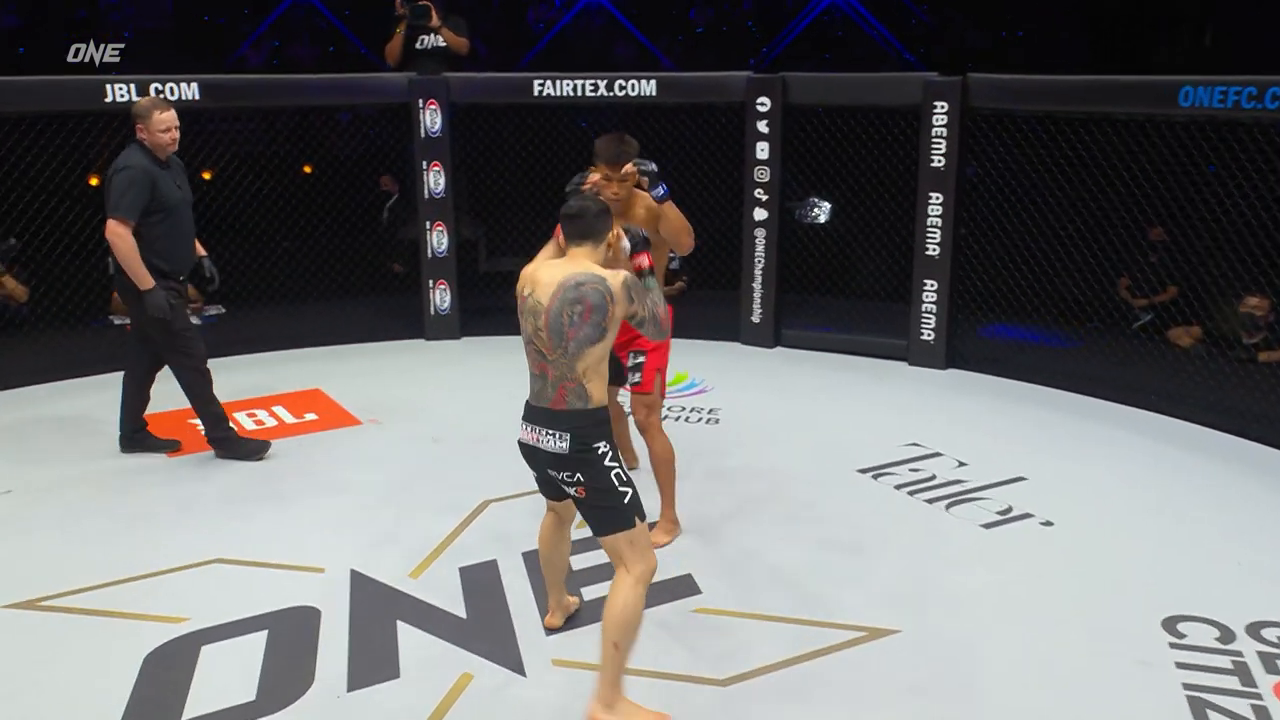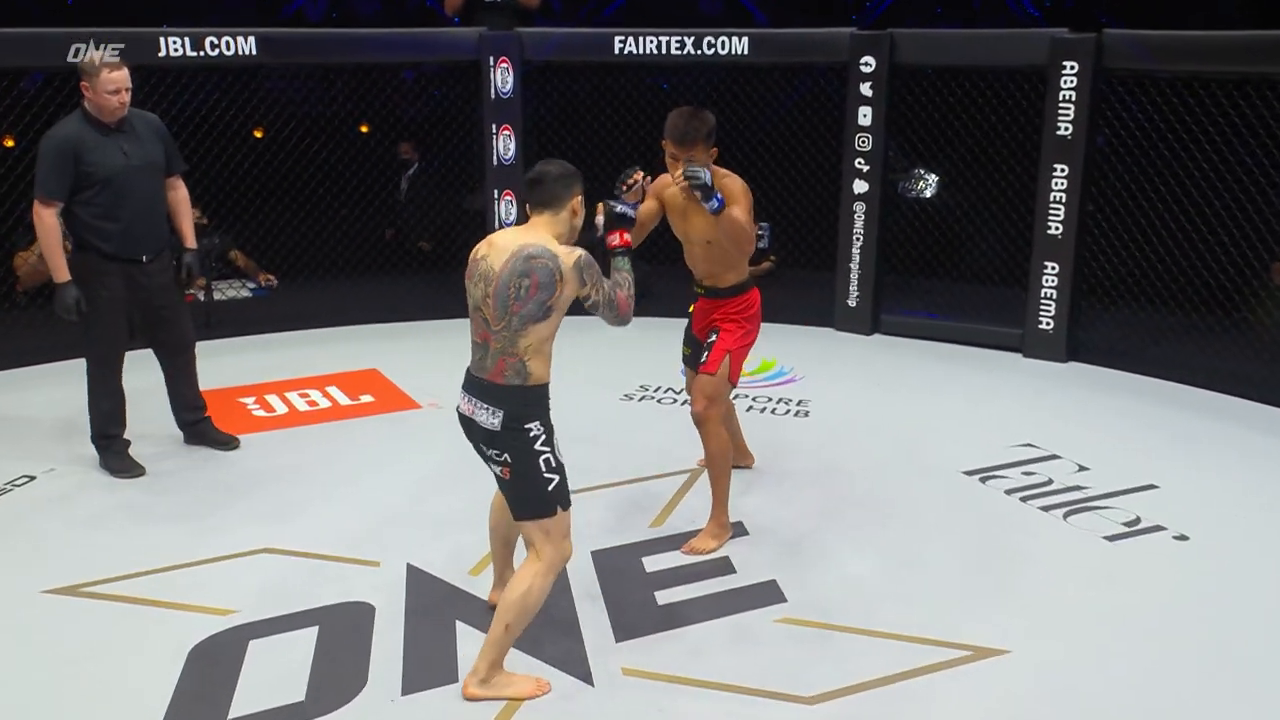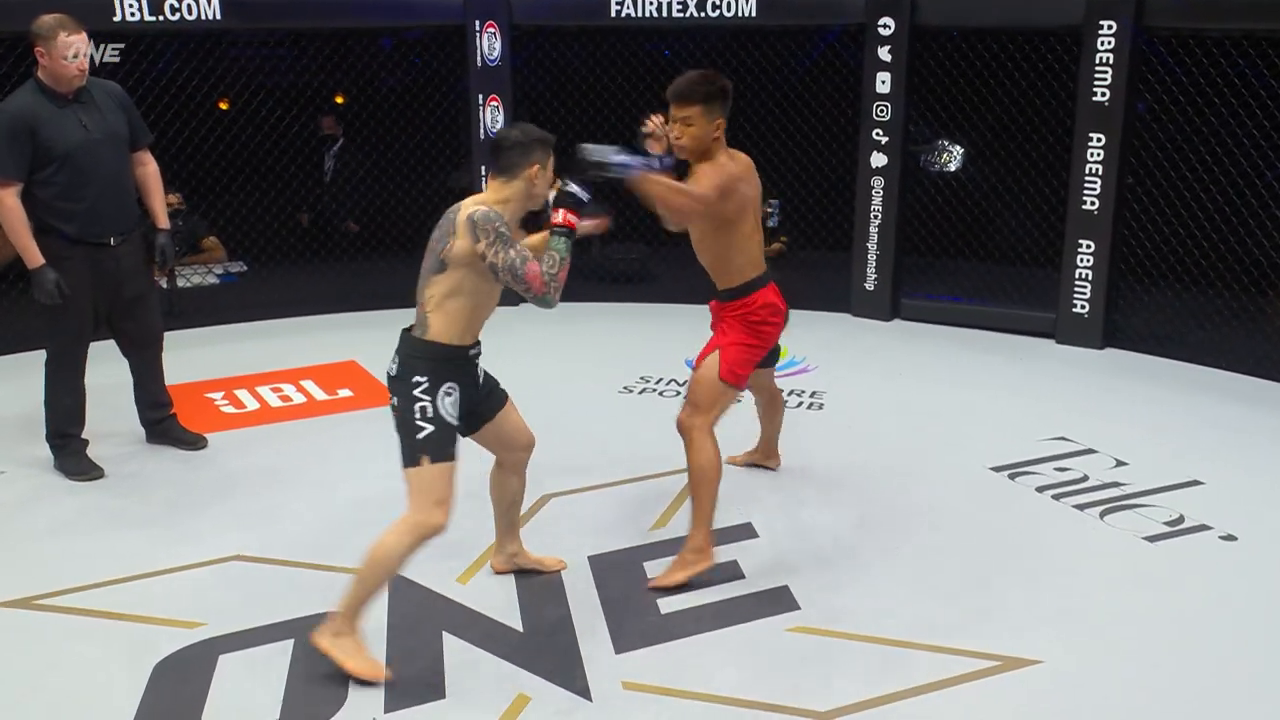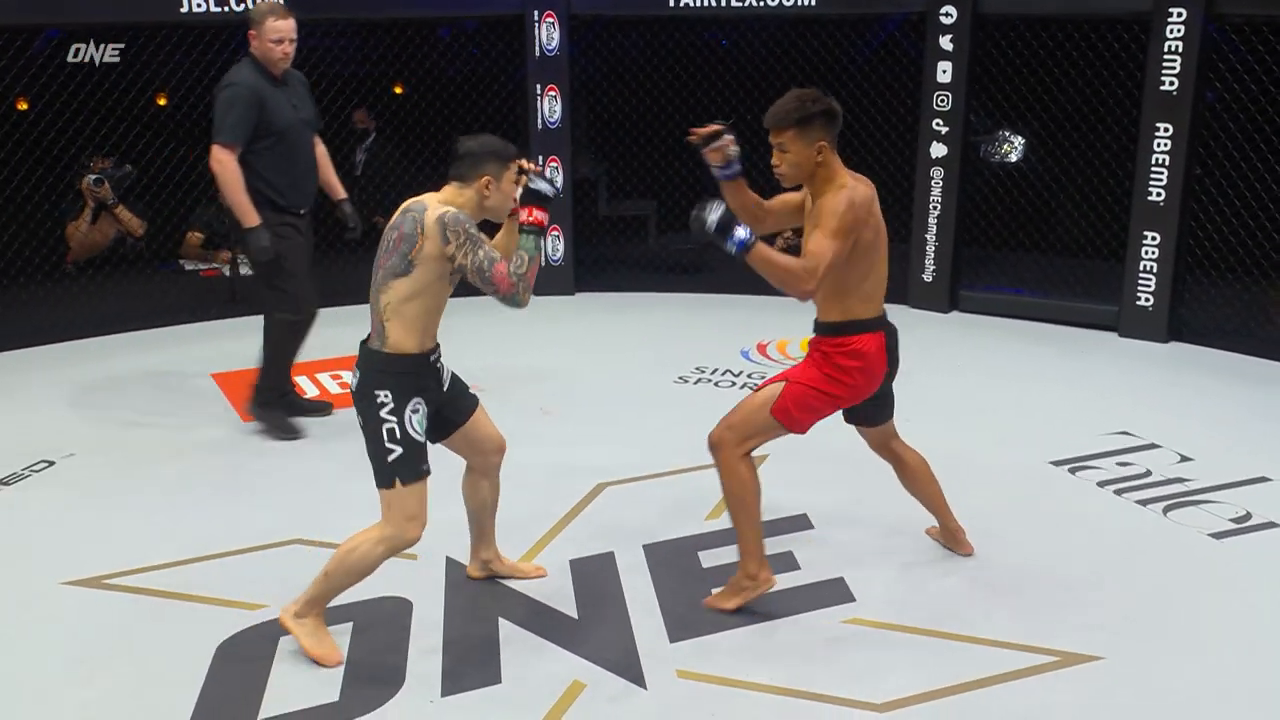
dt=1s
person 1, frame 1
left shoulder: (532, 277)
right shoulder: (618, 284)
right elbow: (661, 325)
left wrist: (560, 236)
right wrist: (644, 265)
left hip: (534, 429)
right hip: (584, 438)
left knee: (559, 510)
right knee: (636, 567)
left ankle: (556, 606)
person 1, frame 2
left shoulder: (485, 247)
right shoulder: (570, 261)
right elbow: (621, 313)
right wrist: (618, 239)
left hip: (474, 401)
right hip: (518, 414)
left knee: (512, 486)
right knee: (551, 554)
left ankle: (503, 584)
right ankle: (485, 674)
person 1, frame 3
left shoulder: (482, 208)
right shoulder: (484, 219)
left elbow: (518, 252)
right elbow: (545, 292)
left wrist: (560, 228)
right wrist: (565, 222)
left hip: (460, 363)
right hip: (428, 374)
left knee: (519, 446)
right knee: (426, 518)
left ankle: (508, 550)
right ankle: (339, 628)
person 1, frame 4
left shoulder: (427, 206)
right shoulder: (449, 220)
left elbow: (483, 265)
right elbow: (515, 291)
left wrist: (516, 220)
right wrist: (535, 217)
left hip: (420, 365)
right hip: (390, 381)
left knee: (490, 450)
right knee: (401, 529)
left ankle: (485, 557)
right ankle: (306, 612)
person 2, frame 1
left shoulder: (652, 206)
left elbow: (685, 245)
left wrist: (658, 189)
right wrist: (573, 202)
left knee: (646, 417)
left ankle: (669, 517)
right ankle: (626, 456)
person 2, frame 2
left shoulder: (732, 187)
right shoulder: (663, 187)
left elbow: (744, 249)
right elbow: (628, 241)
left wrist: (711, 199)
right wrist: (628, 202)
left hip: (735, 307)
right hip: (703, 300)
left knee: (704, 408)
right knee: (702, 391)
left ankle: (719, 522)
right ankle: (739, 452)
person 2, frame 3
left shoulder: (729, 168)
right shoulder: (692, 167)
left elbow: (685, 207)
right elbow: (676, 221)
left wrist: (627, 165)
right wrist: (657, 158)
left hip: (751, 311)
right hip: (745, 304)
left knee: (694, 421)
right knee: (760, 385)
left ankle: (698, 549)
right ankle: (768, 450)
person 2, frame 4
left shoulder: (845, 201)
right shoulder: (827, 190)
left elbow: (803, 282)
right elbow: (763, 218)
left wrist: (733, 239)
right wrist: (728, 170)
left hip: (843, 356)
right hip: (871, 344)
left knee: (727, 440)
right knee: (886, 442)
left ankle: (753, 572)
right ankle: (952, 533)
person 3, frame 1
left shoulder: (172, 164)
right shoulder: (134, 169)
right elbow: (116, 232)
left wrist: (200, 254)
right wrist: (148, 288)
left hip: (166, 280)
right hip: (151, 284)
left knee: (147, 356)
right knee: (191, 358)
left ankle: (133, 433)
right ankle: (222, 437)
person 3, frame 2
left shoulder: (150, 126)
right shoulder: (64, 139)
left elbow: (174, 187)
right elbow: (45, 212)
left wrist: (189, 246)
right wrist: (63, 281)
left hip: (157, 262)
right hip: (102, 269)
left knee: (179, 345)
right knee: (106, 358)
left ankle: (194, 423)
right ankle: (110, 445)
person 3, frame 3
left shoulder: (111, 95)
left elbow: (143, 162)
left wrist: (162, 226)
left hip: (127, 246)
right hip: (68, 255)
left knee: (146, 337)
right knee: (68, 351)
left ankle: (159, 420)
right ankle: (66, 444)
person 3, frame 4
left shoulder: (296, 81)
right shoulder: (241, 87)
left elbow: (313, 145)
right elbow: (222, 160)
left wrist: (341, 198)
right wrist: (252, 227)
left hip: (298, 216)
right hip: (270, 222)
left knee: (292, 306)
right knee: (294, 308)
left ankle: (280, 393)
right ankle: (267, 398)
